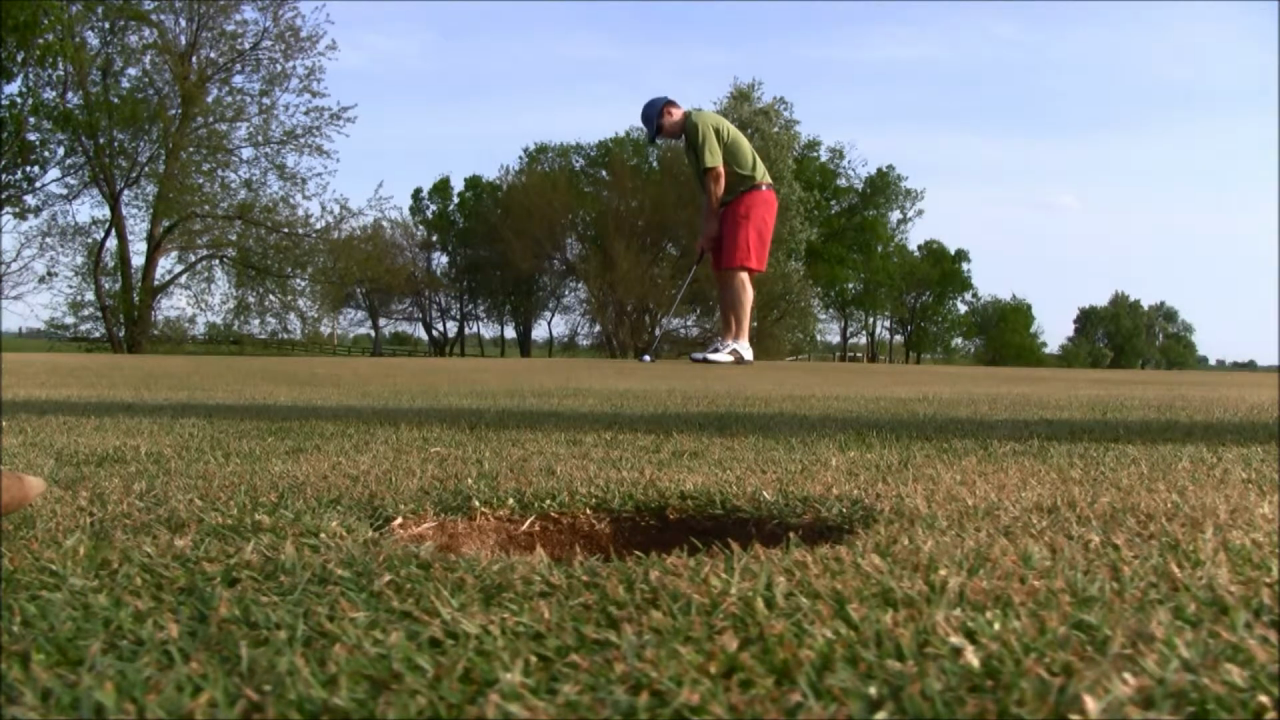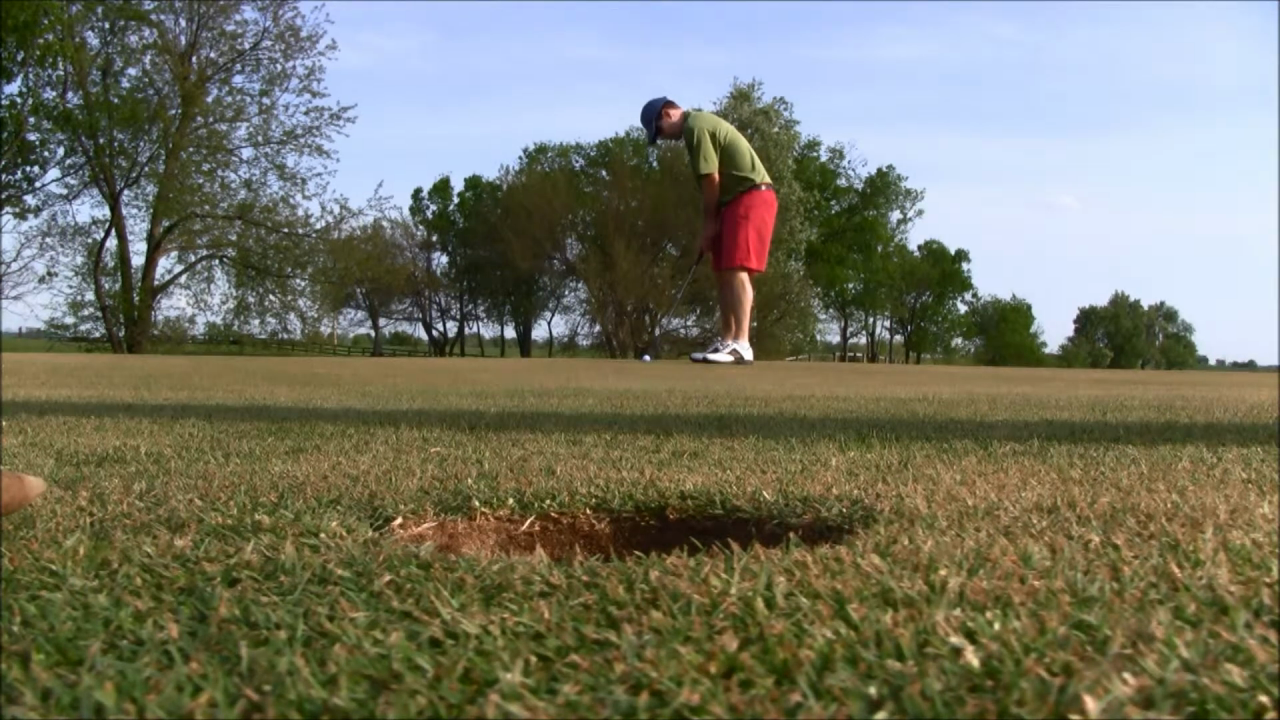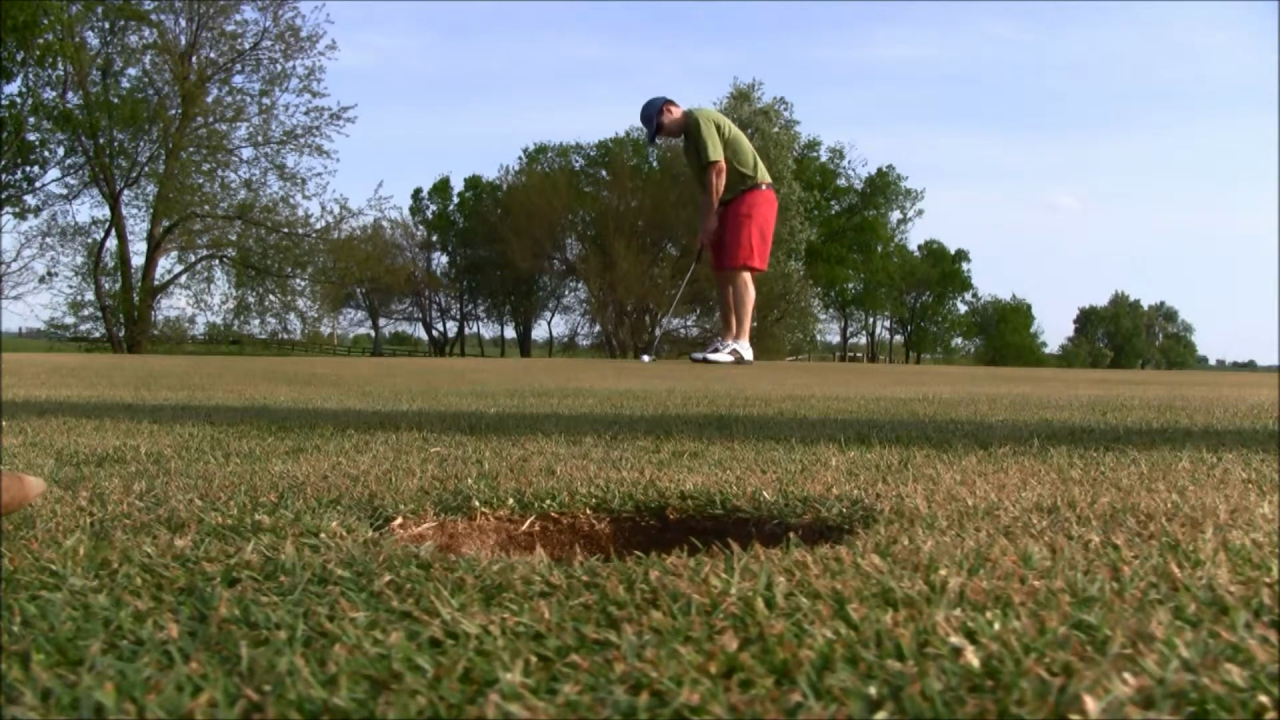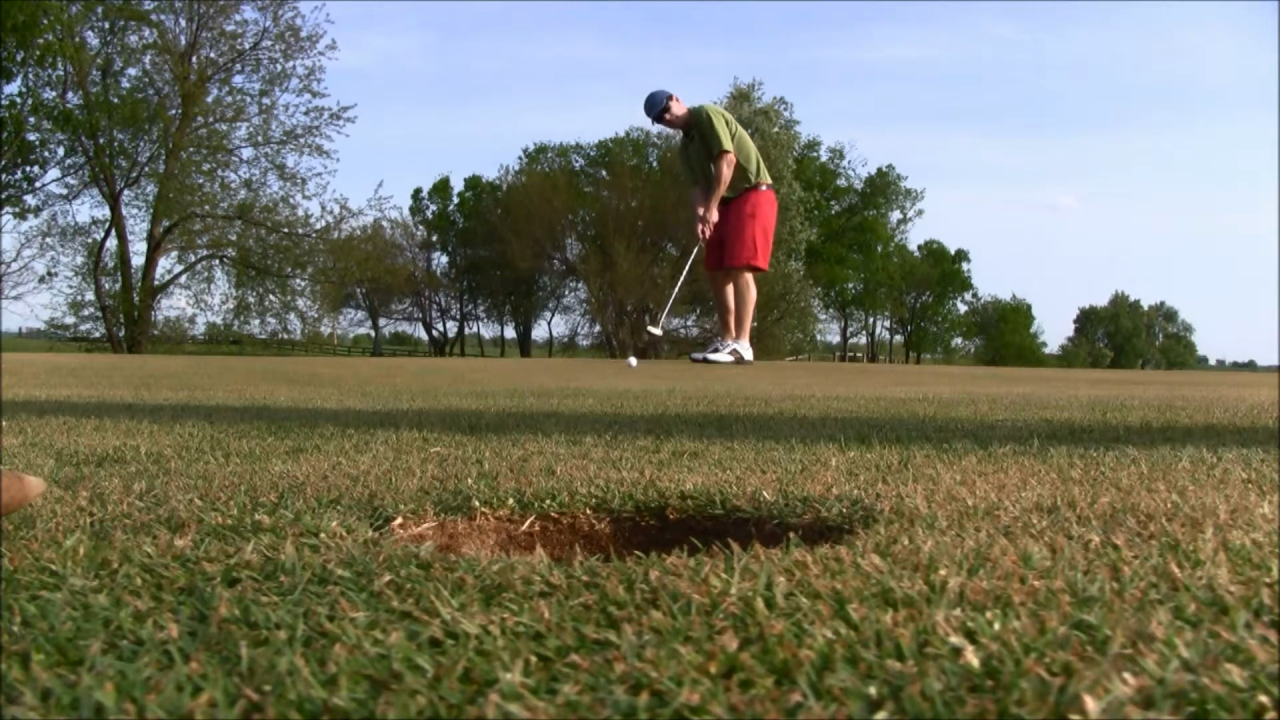
dt=0.5s
person 1, frame 1
left shoulder: (698, 123)
right shoulder: (691, 135)
left elbow: (717, 175)
right elbow: (710, 184)
left wrist: (710, 223)
right wrist: (708, 229)
left hip: (752, 196)
right hip: (735, 201)
left knee: (737, 269)
right knee: (724, 272)
left ankle: (741, 345)
right ankle: (727, 341)
person 1, frame 2
left shoulder: (695, 126)
right shoulder: (698, 127)
left elbow: (711, 180)
right elbow: (710, 183)
left wrist: (708, 225)
right wrist: (710, 226)
left hip: (752, 196)
right hip: (736, 200)
left knee: (737, 268)
right knee: (724, 272)
left ankle: (741, 345)
right ankle: (727, 341)
person 1, frame 3
left shoulder: (699, 119)
right shoulder: (690, 142)
left elbow: (718, 169)
right elbow: (707, 185)
left wrist: (709, 219)
right wrist: (706, 225)
left hip: (752, 195)
right hip: (732, 201)
left knee: (739, 268)
right knee: (723, 272)
left ankle: (742, 345)
right ankle: (727, 341)
person 1, frame 4
left shoulder: (707, 114)
right shoulder: (686, 145)
left elbow: (727, 159)
right elbow: (698, 185)
left wrist: (711, 207)
right wrist: (700, 215)
left hip: (753, 195)
right hip: (727, 203)
left knee: (740, 269)
right knee: (718, 272)
left ankle: (742, 345)
right ankle: (727, 341)
